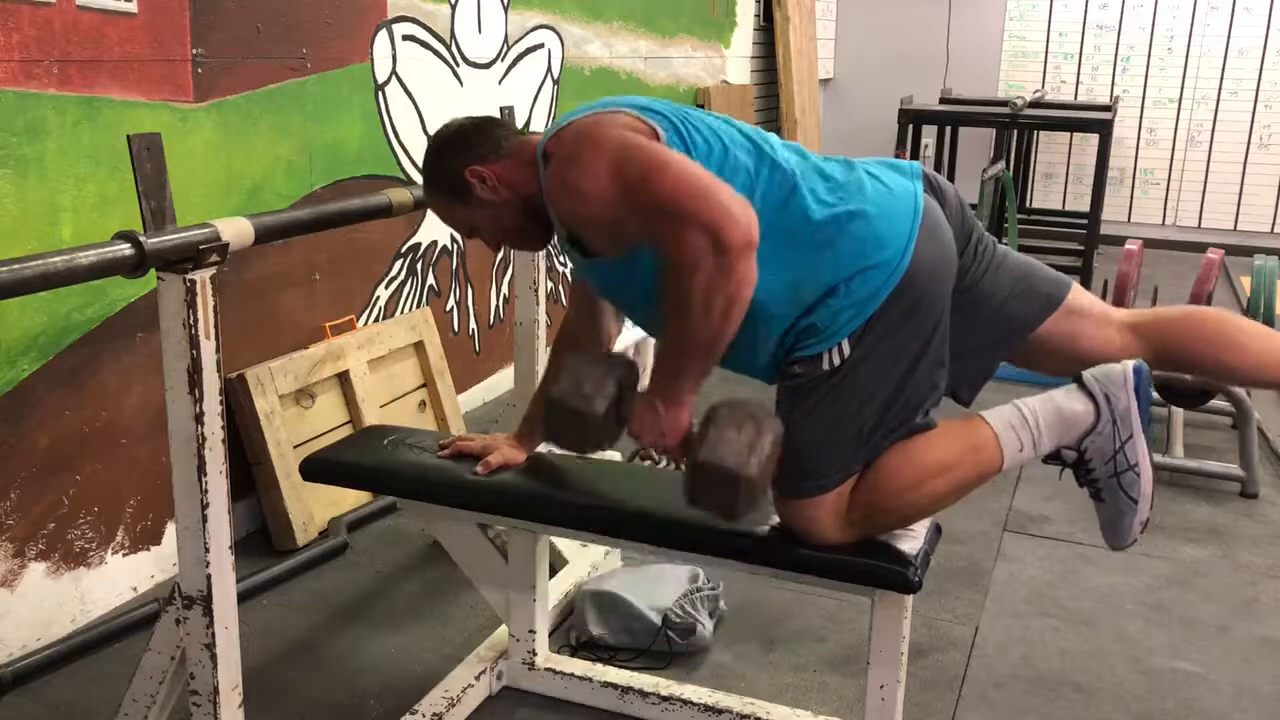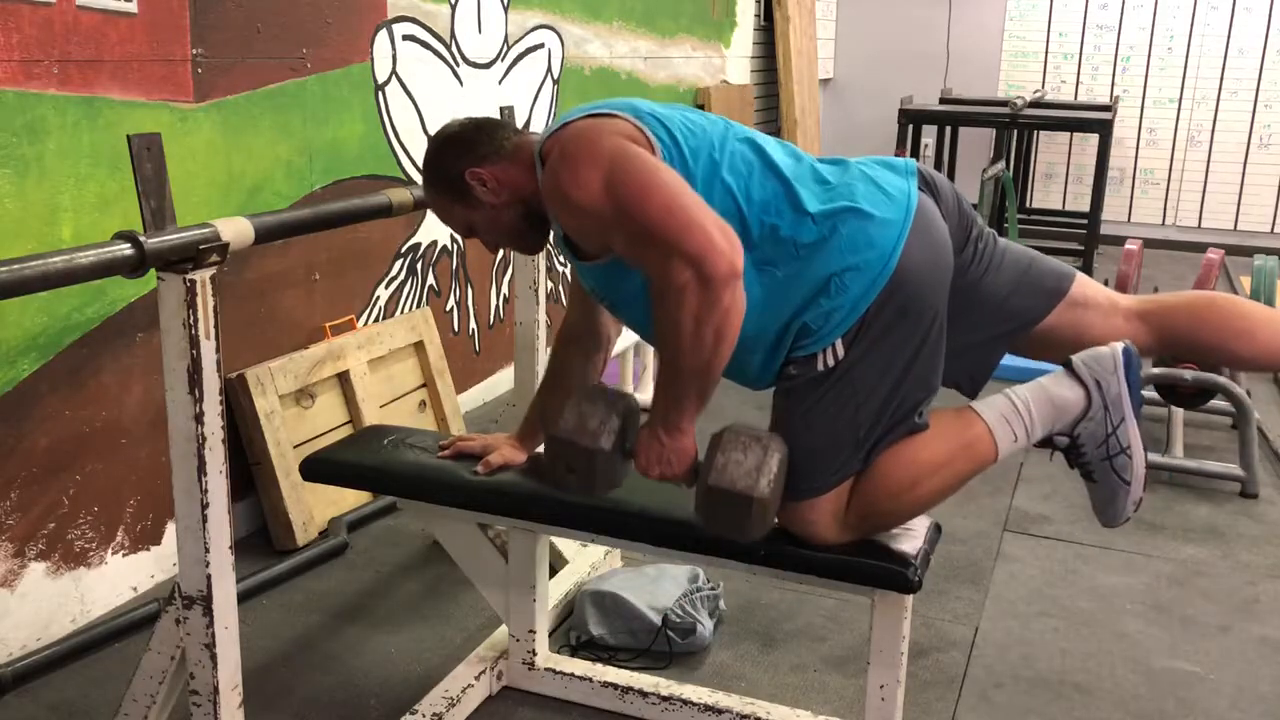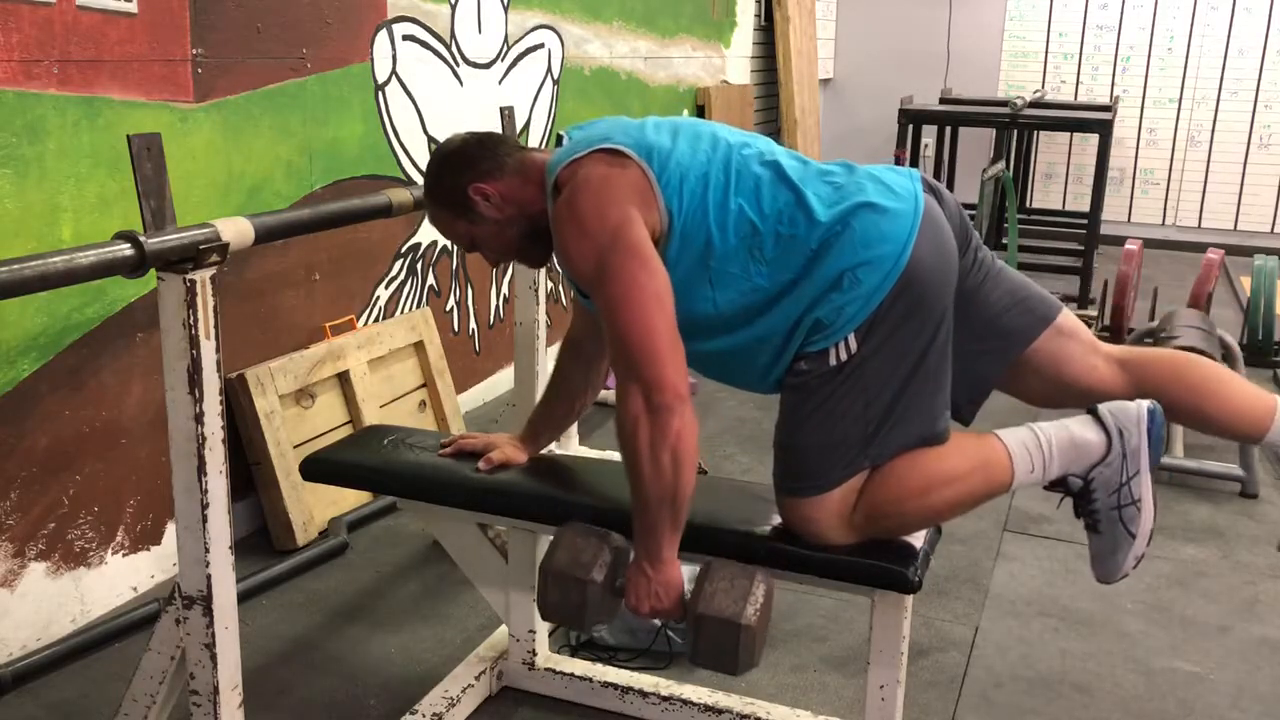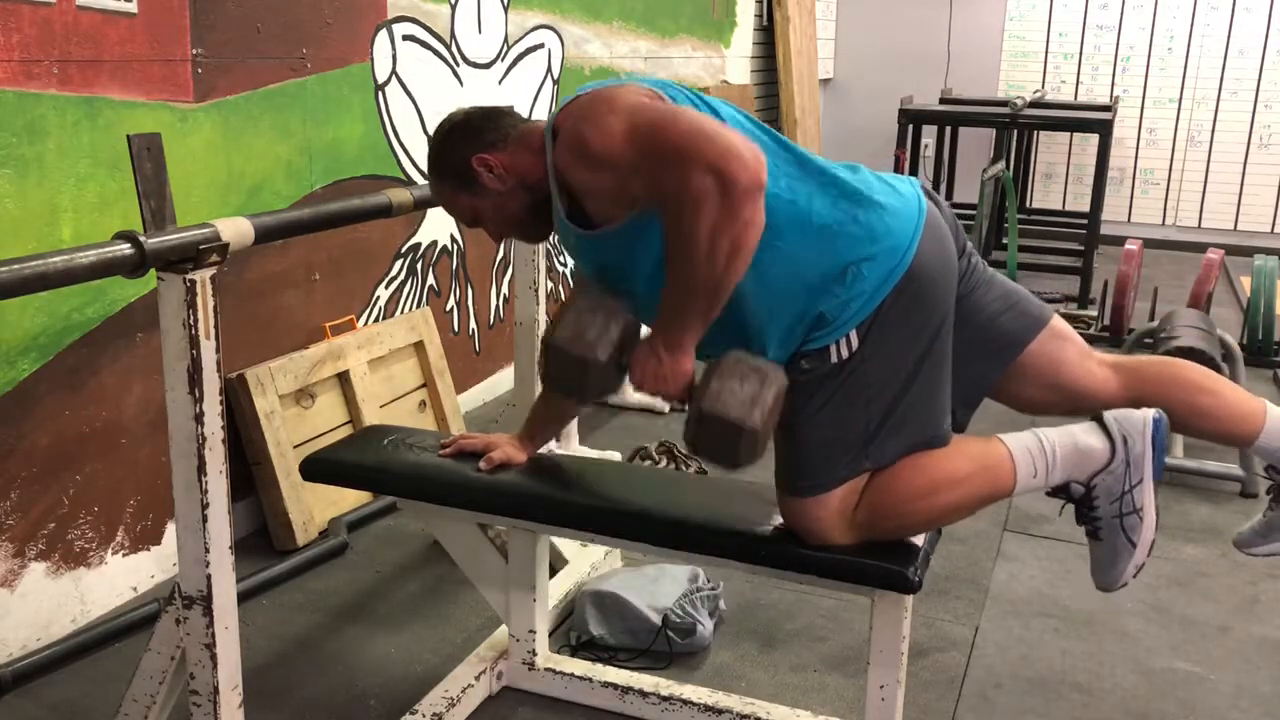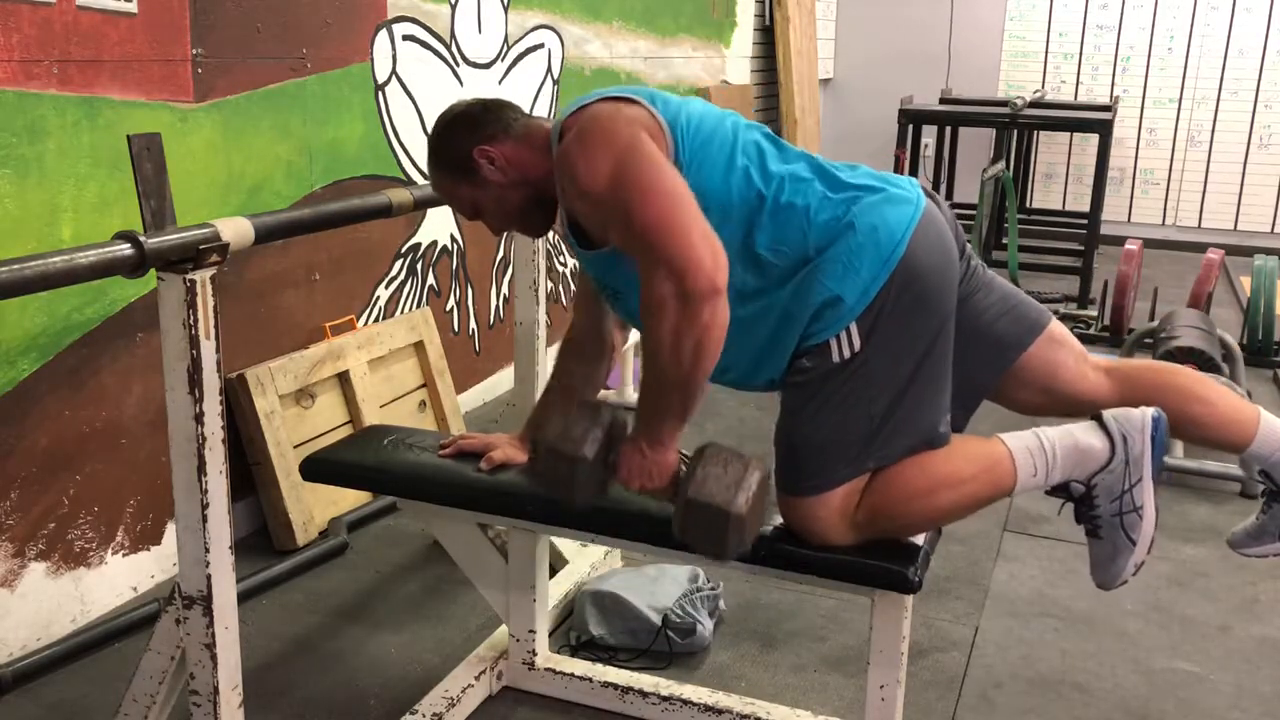
dt=1s
person 1, frame 1
left shoulder: (580, 172)
right shoulder: (590, 171)
left elbow: (724, 236)
right elbow: (588, 330)
left wrist: (670, 397)
right wrist: (524, 438)
left hip: (867, 275)
right hip: (907, 213)
left knee: (819, 516)
right knee: (1126, 335)
left ankle: (1067, 419)
person 1, frame 2
left shoulder: (578, 173)
right shoulder: (589, 197)
left elbow: (711, 265)
right elbow: (587, 332)
left wrist: (672, 424)
right wrist: (524, 439)
left hip: (861, 275)
right hip: (903, 213)
left knee: (819, 517)
right knee: (1135, 321)
left ankle: (1058, 406)
person 1, frame 3
left shoulder: (587, 210)
right shoulder: (593, 174)
left elbow: (658, 393)
right elbow: (593, 337)
left wrist: (655, 558)
right wrist: (527, 441)
left hip: (867, 274)
right hip: (906, 222)
left knee: (822, 517)
right knee: (1103, 369)
left ankle: (1079, 449)
person 1, frame 4
left shoulder: (591, 135)
right shoulder: (585, 197)
left elbow: (732, 179)
left wrist: (675, 343)
right wrist: (526, 440)
left hip: (866, 280)
right hip: (905, 239)
left knee: (823, 516)
right knee: (1096, 379)
left ankle: (1083, 457)
person 1, frame 5
left shoulder: (593, 150)
right shoulder: (586, 206)
left elbow: (697, 281)
right elbow: (594, 336)
left wrist: (656, 438)
right wrist: (528, 440)
left hip: (865, 275)
right hip: (904, 237)
left knee: (825, 517)
right knee: (1090, 380)
left ankle: (1085, 456)
